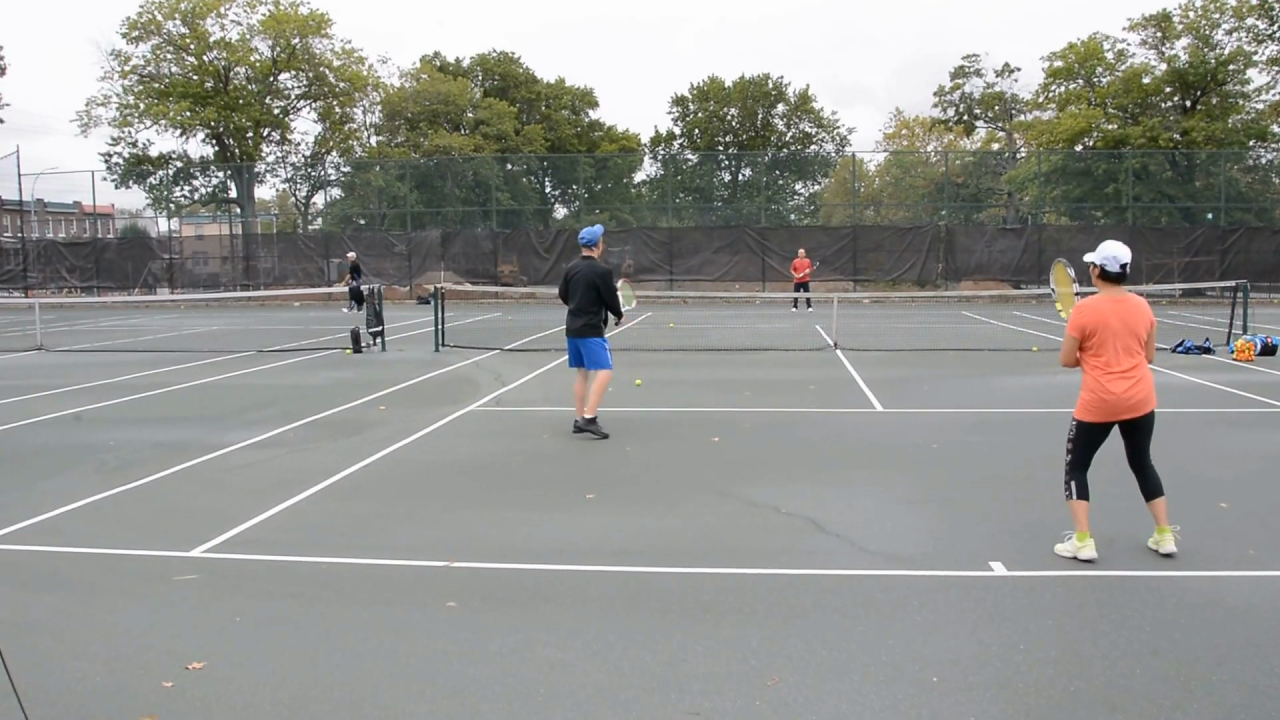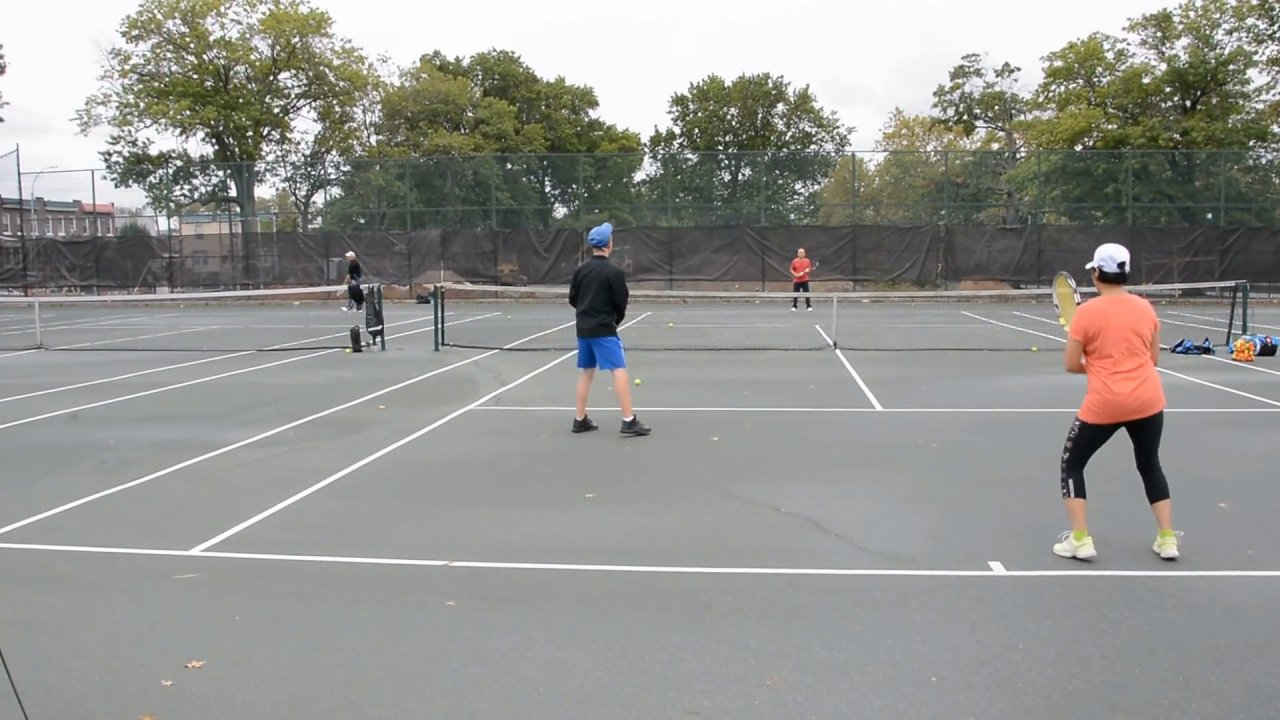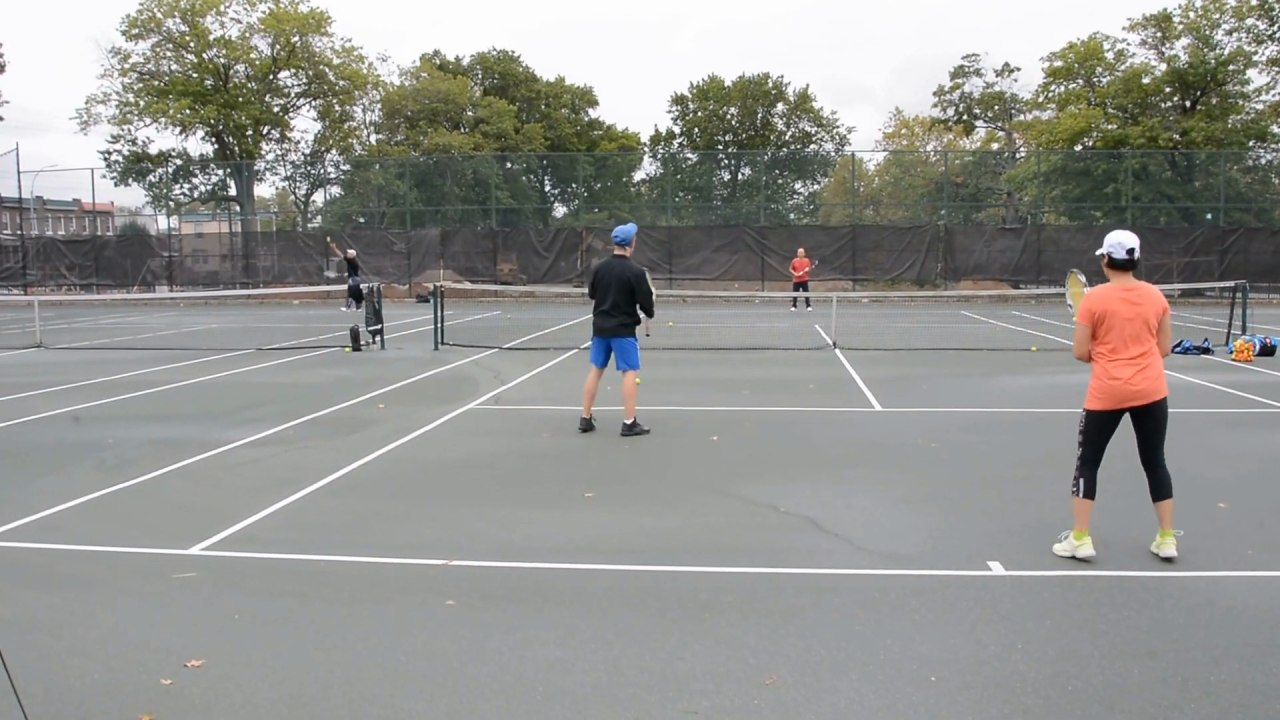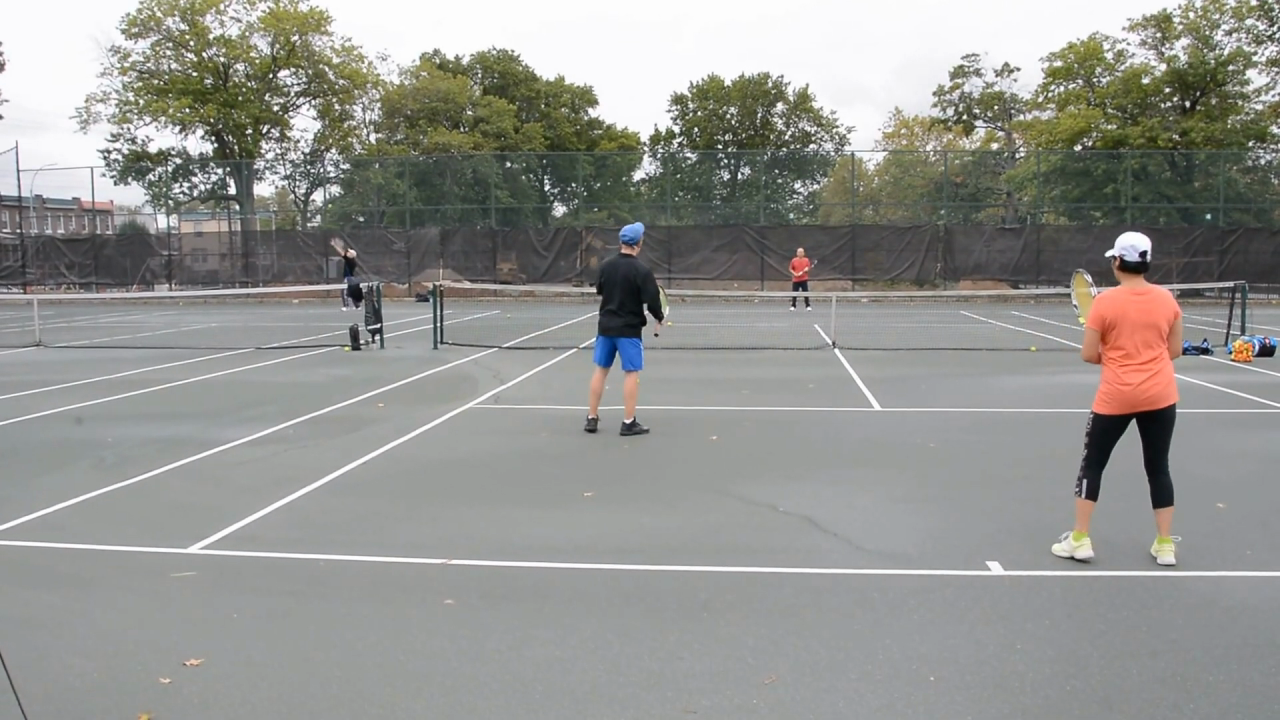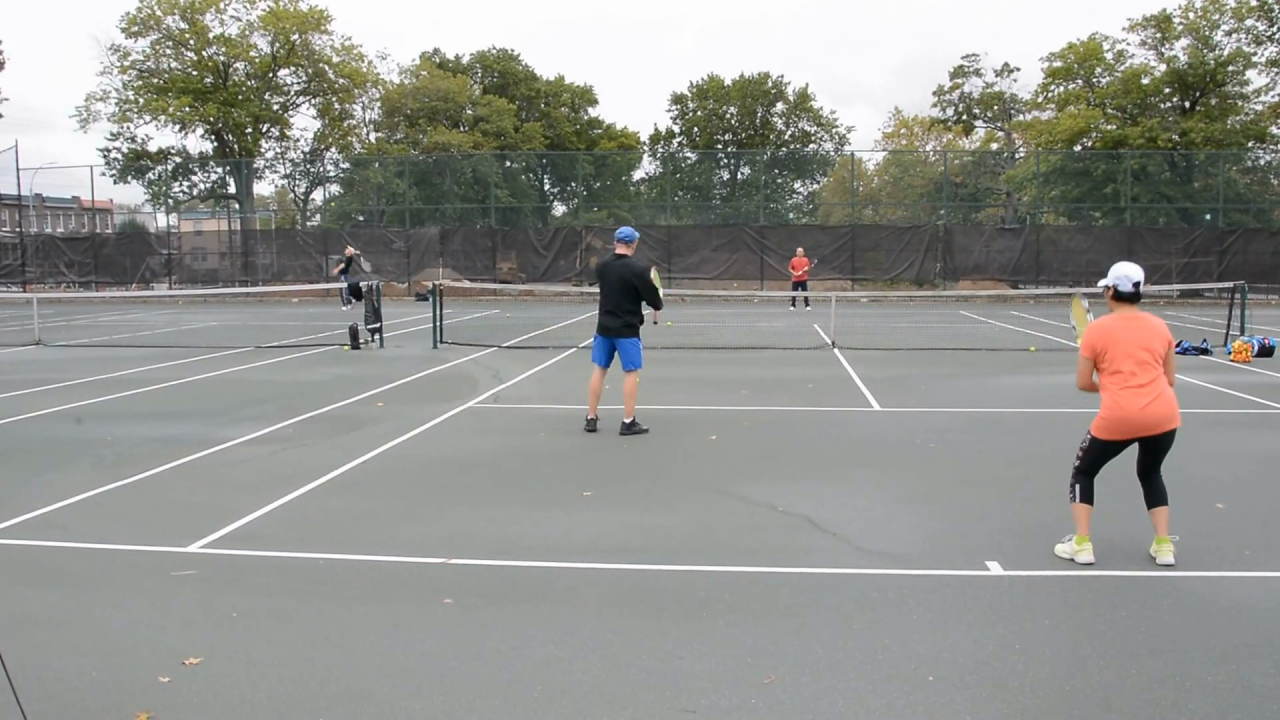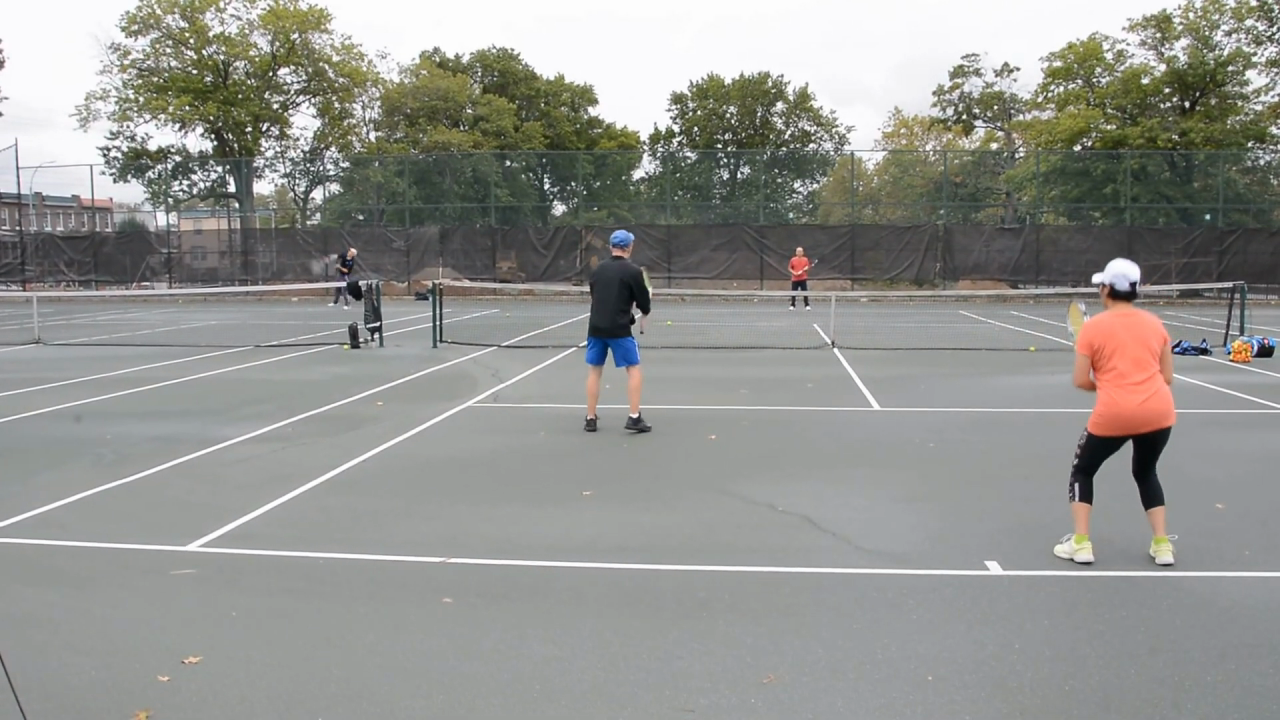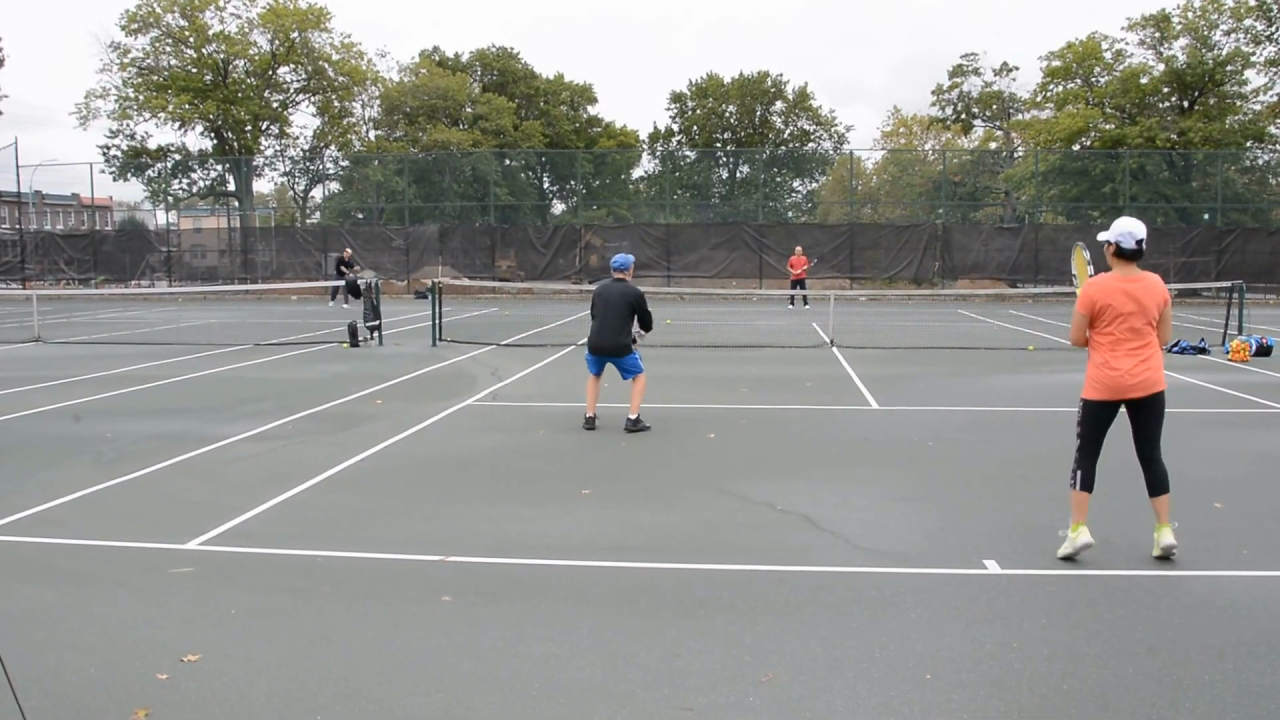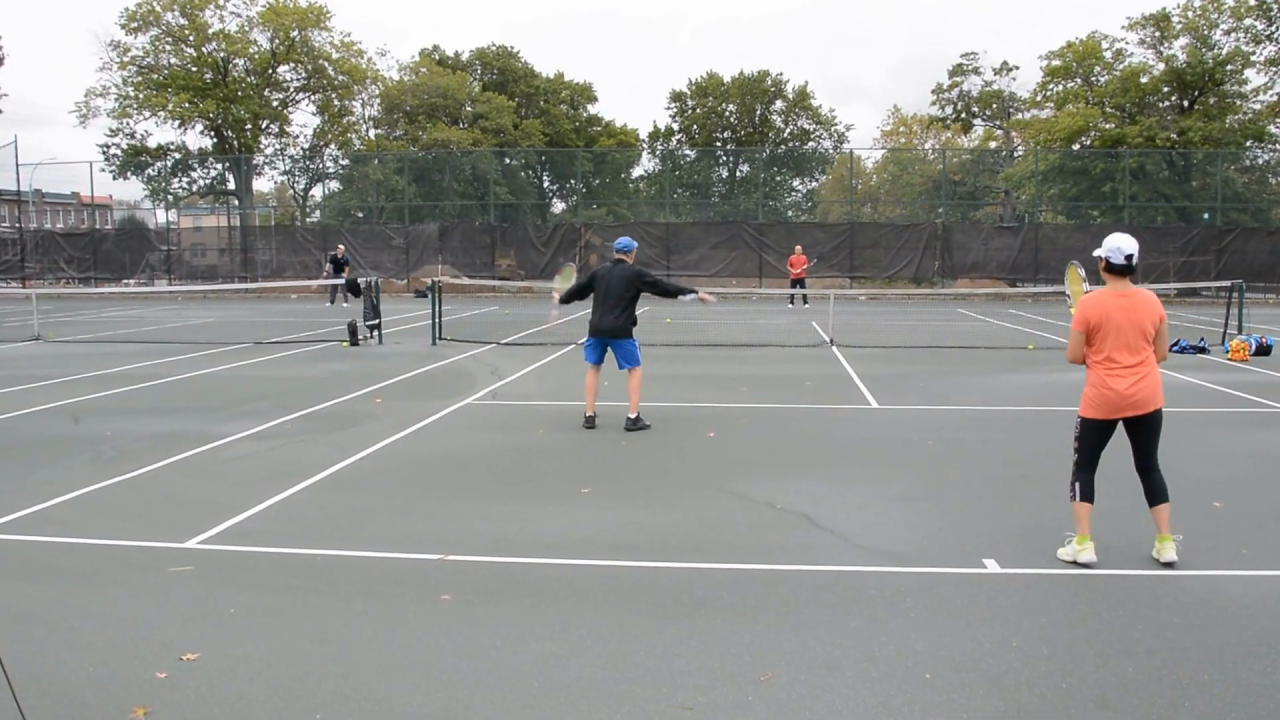
dt=0.3s
person 1, frame 1
left shoulder: (1084, 310)
right shoulder: (1142, 307)
left elbow: (1066, 360)
right elbow: (1148, 356)
left hip: (1097, 405)
right hip: (1140, 401)
left knee: (1075, 467)
right knee: (1142, 464)
left ankle: (1083, 540)
right ankle: (1165, 535)
person 1, frame 2
left shoulder: (1086, 312)
right shoulder: (1146, 308)
left elbow: (1071, 364)
right elbow: (1154, 359)
left hip: (1103, 405)
right hip: (1147, 402)
left knee: (1071, 464)
right knee: (1150, 466)
left ankle: (1080, 539)
right ankle: (1168, 540)
person 1, frame 3
left shoulder: (1093, 298)
right shoulder: (1155, 296)
left elbow: (1080, 352)
right elbow: (1164, 348)
left hip: (1107, 395)
right hip: (1151, 392)
left knee: (1087, 463)
right knee: (1155, 463)
left ankle: (1080, 539)
right ankle: (1167, 539)
person 1, frame 4
left shoulder: (1104, 301)
right shoulder: (1167, 299)
left elbow: (1088, 354)
right elbow: (1174, 351)
left hip: (1116, 398)
right hip: (1160, 396)
left knee: (1092, 464)
right knee: (1158, 468)
left ankle: (1079, 540)
right ankle: (1165, 545)
person 1, frame 5
left shoulder: (1097, 329)
right shoulder: (1159, 326)
left elbow: (1083, 383)
right elbow: (1170, 379)
left hip: (1118, 421)
right hip: (1164, 417)
left knee: (1083, 471)
right knee: (1150, 474)
left ankle: (1081, 544)
right ankle: (1163, 546)
person 1, frame 6
left shoulder: (1093, 326)
right shoulder: (1155, 324)
left elbow: (1081, 381)
right elbow: (1167, 378)
left hip: (1113, 416)
right hip: (1158, 414)
left knee: (1082, 471)
right knee: (1145, 473)
left ankle: (1081, 544)
right ankle: (1162, 545)
person 1, frame 7
left shoulder: (1095, 286)
right shoulder: (1158, 286)
left elbow: (1076, 338)
right elbow: (1164, 339)
left hip: (1104, 386)
right hip: (1149, 384)
left knee: (1086, 455)
right knee: (1151, 458)
left ankle: (1077, 531)
right ankle: (1164, 531)
person 1, frame 8
left shoulder: (1089, 303)
right shoulder: (1152, 301)
left elbow: (1074, 356)
right elbow: (1161, 354)
left hip: (1101, 401)
right hip: (1146, 399)
left knee: (1083, 468)
right knee: (1149, 468)
left ankle: (1083, 544)
right ankle: (1166, 543)
person 2, frame 1
left shoulder: (571, 269)
right shoulder: (602, 271)
left elbow: (563, 296)
right elbow: (611, 299)
right wrist: (619, 315)
left hip: (572, 329)
right hip: (591, 331)
left knee: (582, 373)
right knee: (604, 372)
left ankle: (580, 419)
right ankle: (588, 418)
person 2, frame 2
left shoulder: (581, 270)
right shoulder: (614, 272)
left elbow: (573, 299)
right elbow: (621, 302)
right wrist: (617, 319)
left hip: (583, 329)
right hip: (604, 330)
left knee: (587, 373)
right knee: (619, 371)
left ankle: (580, 420)
right ankle: (628, 421)
person 2, frame 3
left shoulder: (600, 268)
right shoulder: (635, 271)
left elbow: (591, 293)
right elbow: (645, 300)
right wrist: (649, 314)
left hip: (600, 327)
right hip: (623, 329)
left knee: (595, 371)
right knee: (629, 373)
left ankle: (586, 418)
right ankle: (629, 423)
person 2, frame 4
left shoulder: (606, 266)
right shoulder: (642, 271)
right elbow: (652, 300)
right wrist: (659, 317)
left hip: (606, 326)
right hip: (629, 329)
left knee: (600, 371)
right knee: (631, 374)
left ankle: (592, 419)
right ankle: (629, 423)
person 2, frame 5
left shoulder: (602, 266)
right shoulder: (637, 269)
right elbow: (652, 296)
right wrist: (658, 305)
left hip: (604, 327)
right hip: (627, 329)
left knee: (599, 370)
right knee: (631, 373)
left ankle: (591, 419)
right ankle: (628, 422)
person 2, frame 6
left shoulder: (598, 270)
right shoulder: (633, 271)
right elbow: (643, 300)
right wrist: (645, 311)
left hip: (596, 327)
right hip: (619, 329)
left knee: (594, 370)
right knee: (634, 368)
left ankle: (590, 419)
right ankle: (634, 418)
person 2, frame 7
left shoulder: (599, 290)
right shoulder: (635, 294)
right elbow: (646, 324)
right wrist: (644, 330)
left hip: (595, 344)
right hip: (619, 347)
left knee: (594, 375)
right knee: (639, 376)
left ankle: (589, 417)
right ankle: (633, 420)
person 2, frame 8
left shoulder: (599, 271)
right shoulder: (636, 273)
left elbow: (578, 289)
right elbow: (664, 288)
left wrist: (562, 299)
right wrist: (696, 293)
left hip: (596, 329)
right hip: (621, 331)
left knee: (593, 368)
right knee: (635, 370)
left ankle: (589, 415)
right ankle: (633, 417)
